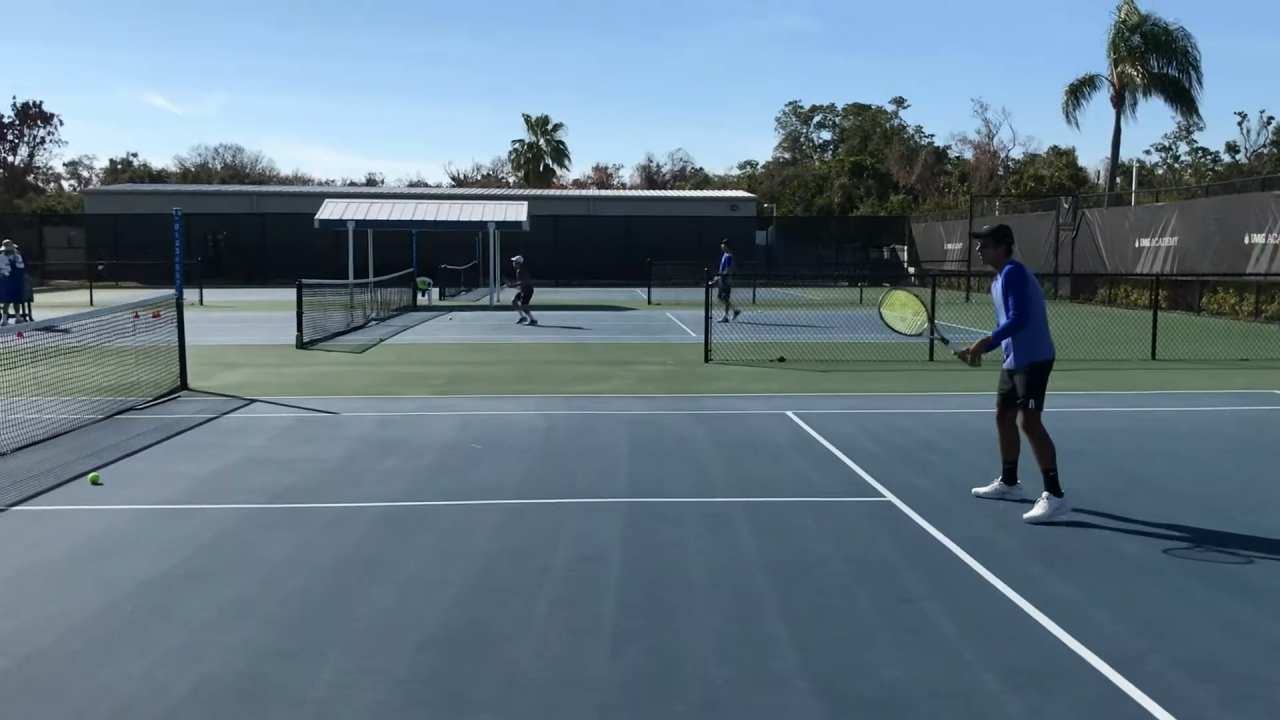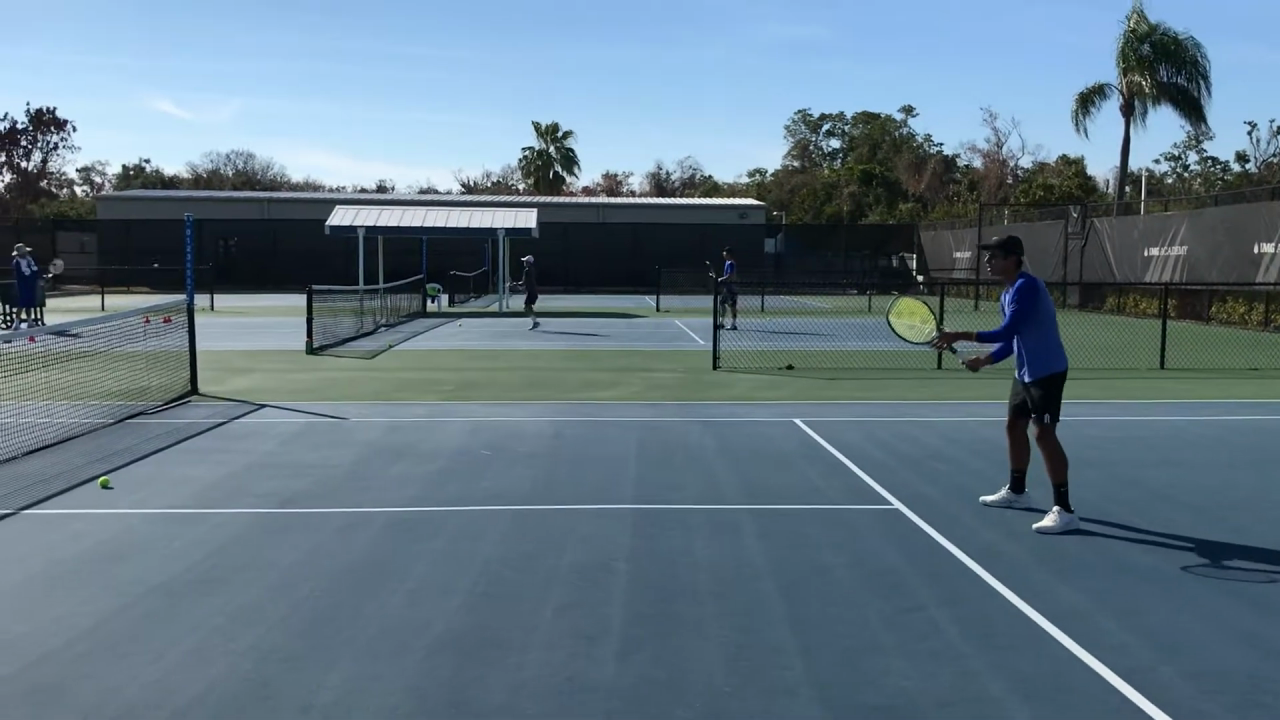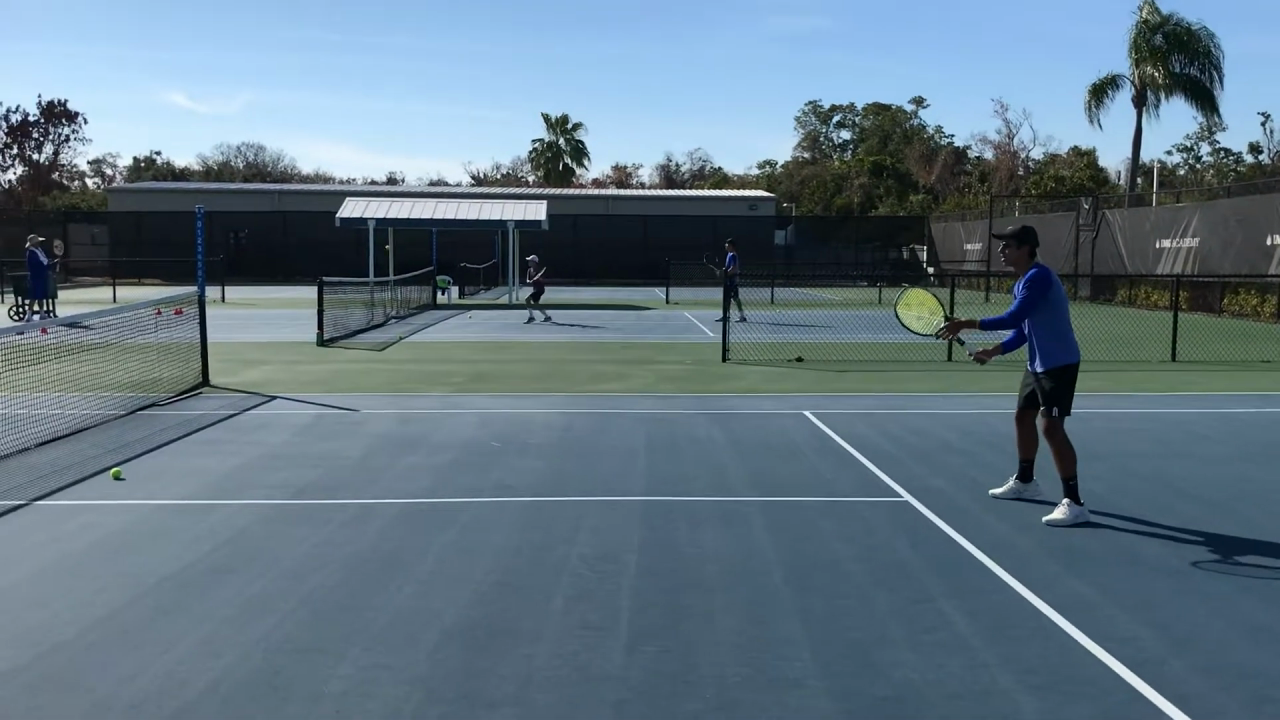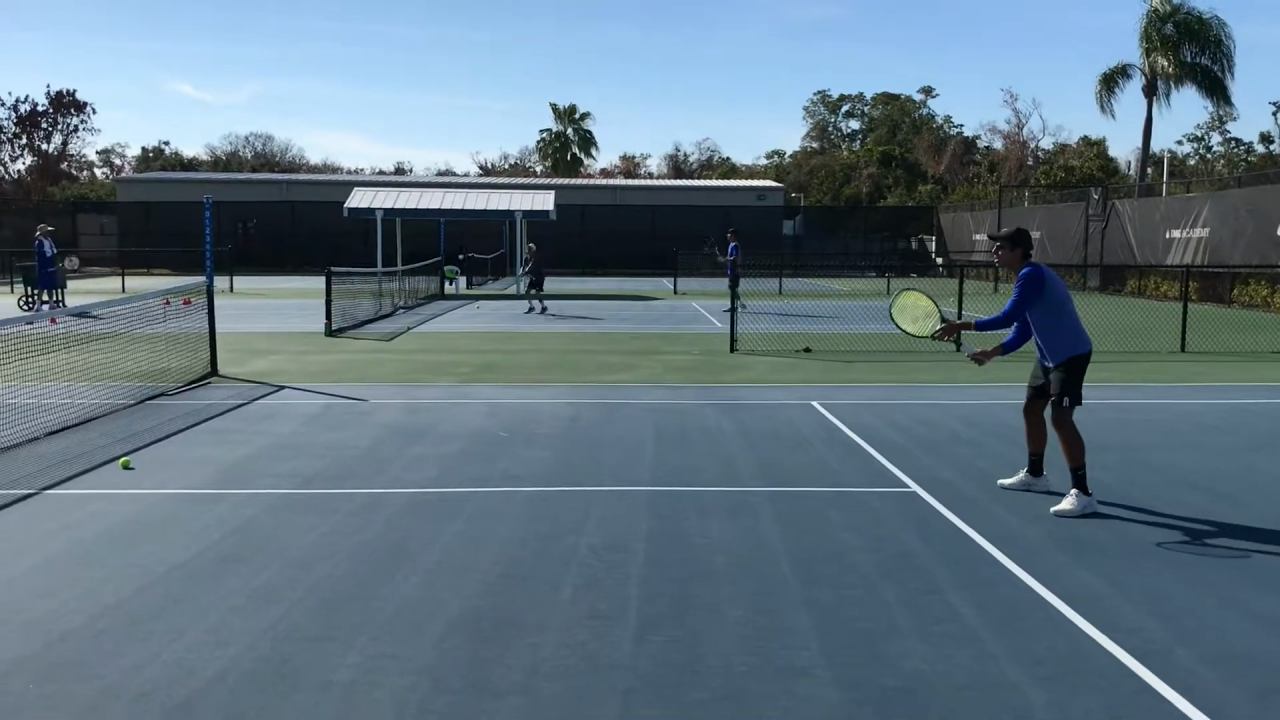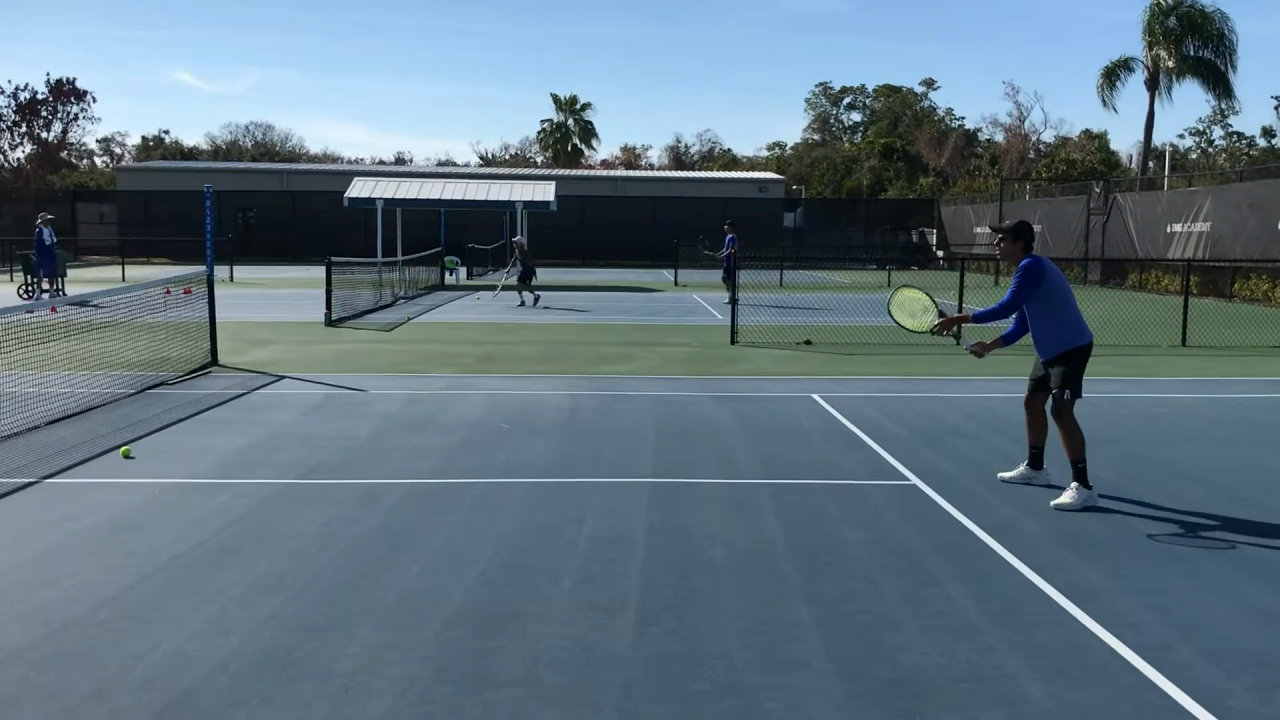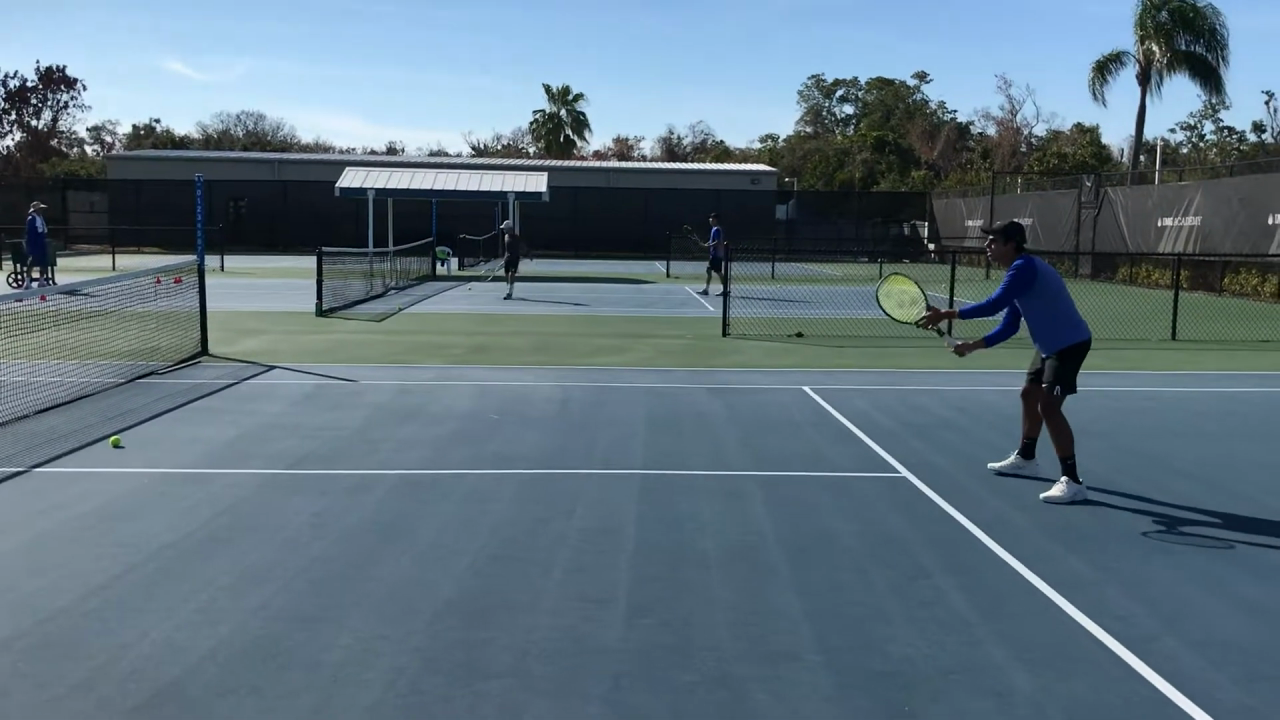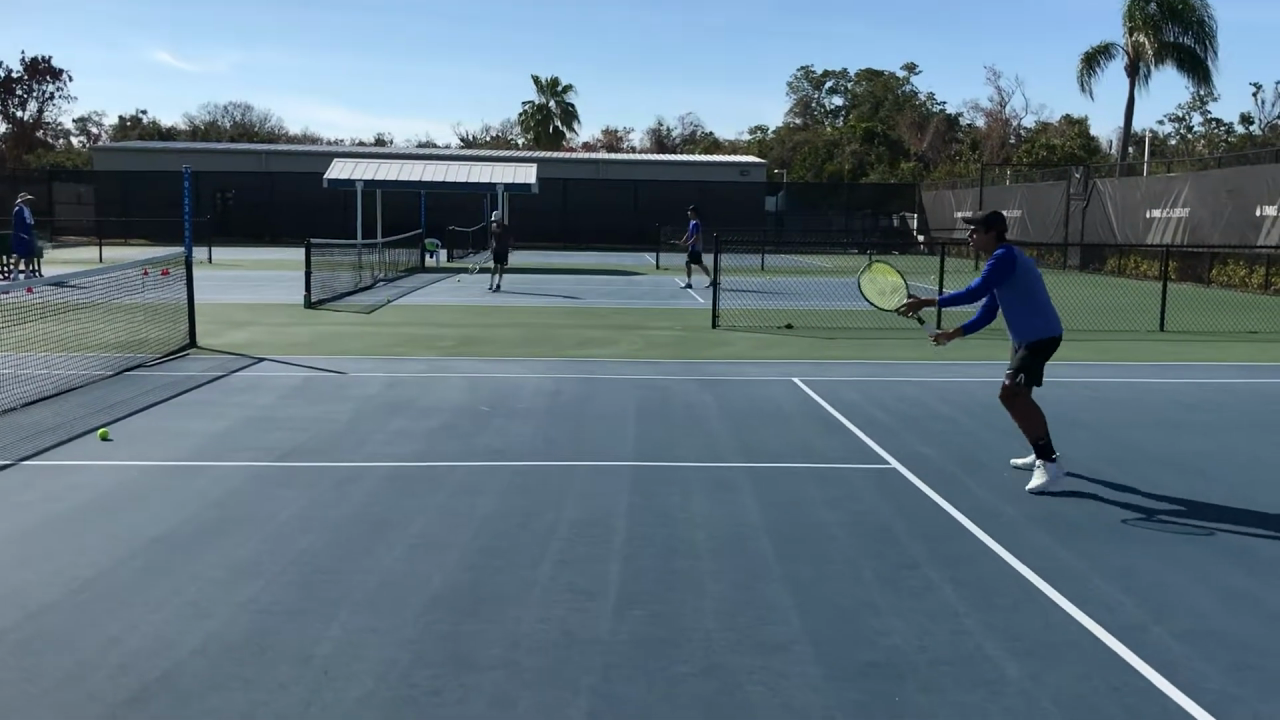
dt=0.3s
person 1, frame 1
left shoulder: (1013, 273)
right shoulder: (1001, 279)
left elbow: (1019, 319)
left wrist: (984, 341)
right wrist: (979, 348)
left hip: (1033, 360)
right hip: (1014, 360)
left knee: (1029, 421)
right knee: (1004, 417)
left ankle: (1054, 495)
right ankle: (1009, 482)
person 1, frame 2
left shoulder: (1027, 286)
right shoulder: (1007, 294)
left elbow: (1008, 331)
left wrist: (962, 336)
right wrist: (985, 360)
left hip: (1047, 372)
right hip: (1025, 372)
left knee: (1044, 434)
right knee: (1014, 427)
left ankle: (1064, 510)
right ankle: (1016, 491)
person 1, frame 3
left shoulder: (1039, 276)
right shoulder: (1021, 284)
left elbow: (1012, 319)
right elbow: (1022, 331)
left wrist: (966, 323)
right wrist: (994, 351)
left hip: (1058, 364)
right hip: (1037, 363)
left knee: (1051, 427)
right knee: (1023, 417)
left ankle: (1074, 503)
right ankle: (1025, 481)
person 1, frame 4
left shoulder: (1032, 275)
right shoulder: (1024, 278)
left elbow: (1006, 318)
right elbow: (1021, 332)
left wrist: (961, 326)
right wrist: (992, 352)
left hip: (1071, 355)
right hip: (1049, 356)
left knee: (1061, 418)
right knee: (1031, 409)
left ankle: (1082, 493)
right ankle: (1034, 474)
person 1, frame 5
left shoulder: (1032, 266)
right shoulder: (1026, 269)
left elbow: (1005, 309)
right elbow: (1021, 323)
left wrist: (959, 319)
right wrist: (991, 345)
left hip: (1071, 347)
right hip: (1050, 348)
left knee: (1061, 411)
right knee: (1033, 402)
left ankle: (1083, 487)
right ankle: (1035, 467)
person 1, frame 6
left shoulder: (1025, 267)
right shoulder: (1019, 271)
left elbow: (993, 305)
right elbow: (1009, 326)
left wrist: (947, 315)
right wrist: (974, 345)
left hip: (1069, 344)
right hip: (1050, 345)
left knee: (1049, 407)
right knee: (1030, 394)
left ankle: (1072, 481)
right ankle: (1025, 457)
person 1, frame 7
left shoulder: (1005, 256)
right shoulder: (1000, 261)
left elbow: (973, 293)
right elbow: (986, 314)
left wrist: (926, 302)
right wrist: (953, 333)
left hip: (1041, 337)
right hip: (1027, 336)
left knee: (1011, 394)
right knee: (1014, 394)
left ankle: (1049, 463)
right ankle: (1044, 455)
